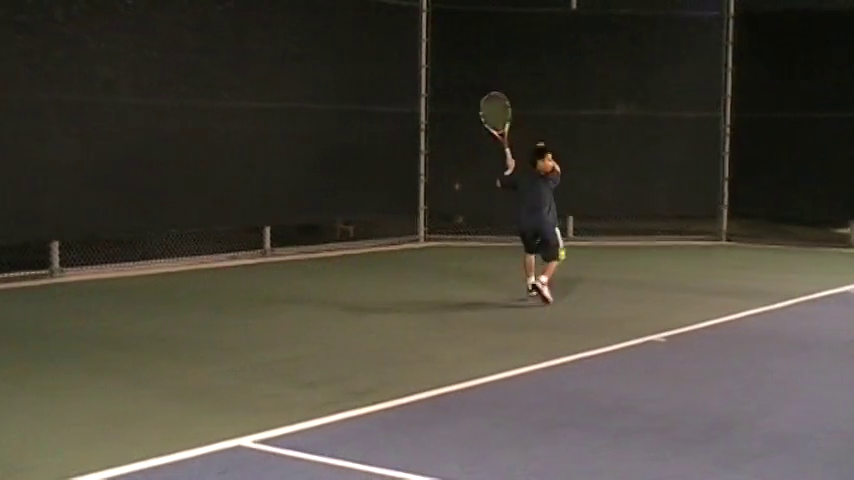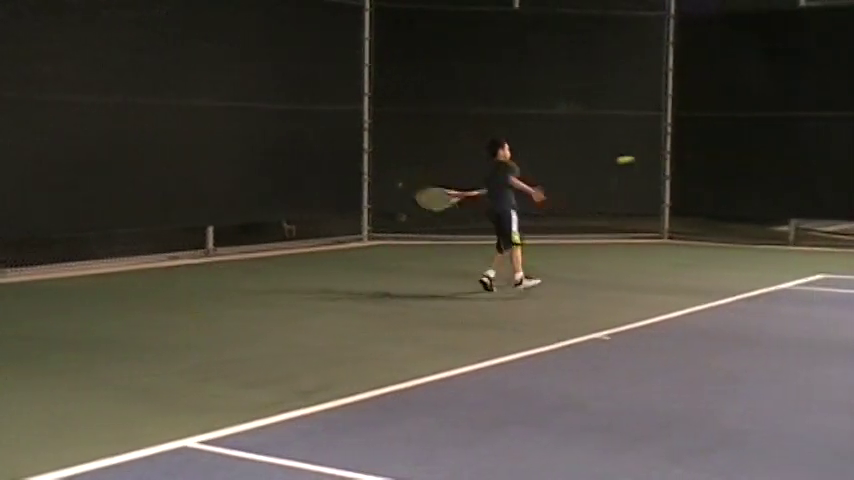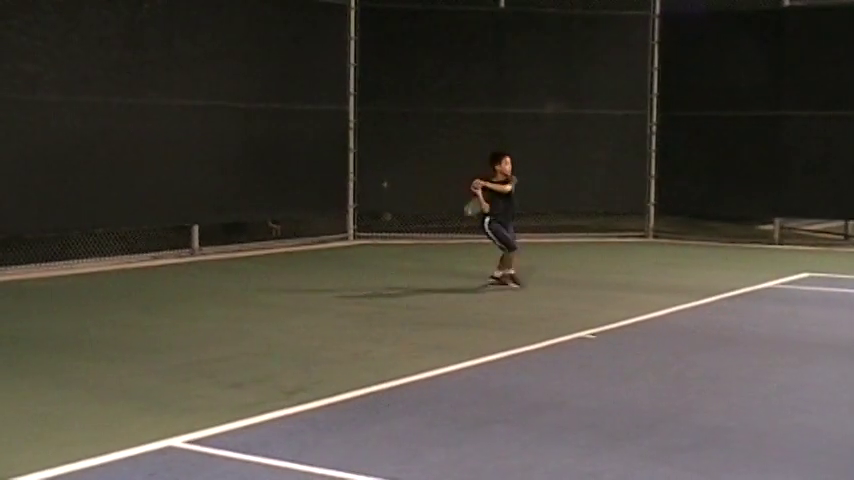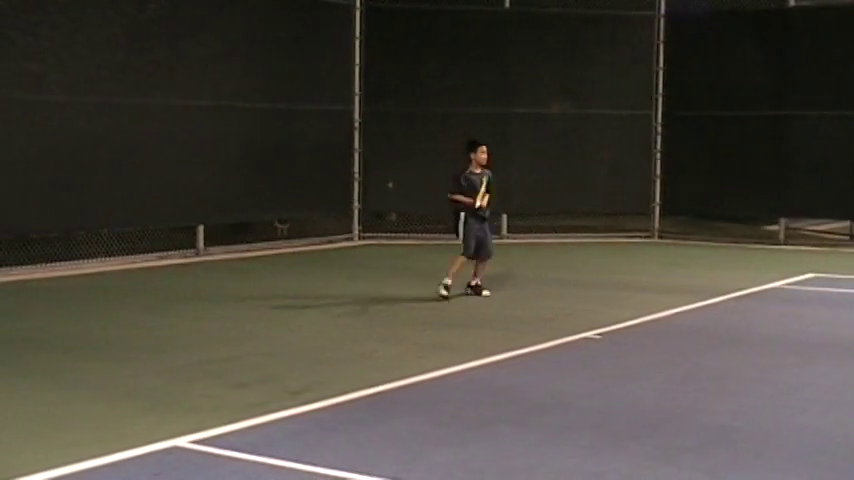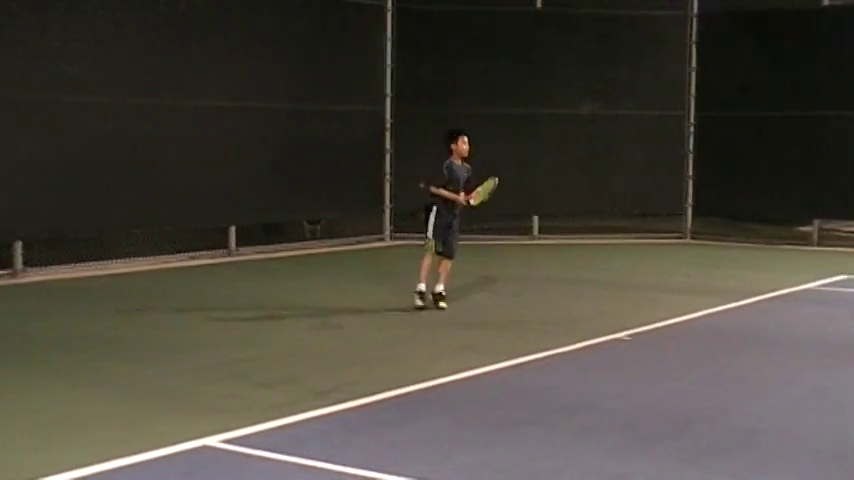
dt=0.5s
person 1, frame 1
left shoulder: (520, 176)
right shoulder: (549, 179)
left elbow: (501, 183)
right elbow: (557, 171)
left wrist: (510, 169)
right wrist: (542, 149)
left hip: (525, 224)
right hip: (546, 224)
left knee: (530, 252)
right knee: (555, 257)
left ankle: (531, 284)
right ankle: (541, 282)
person 1, frame 2
left shoulder: (493, 167)
right shoulder: (507, 166)
left elbow: (488, 190)
right elbow: (512, 181)
left wrist: (465, 194)
right wrist: (531, 191)
left hip: (496, 210)
right hip: (506, 209)
left knee: (503, 245)
right knee: (515, 243)
left ankle: (488, 276)
right ankle: (519, 278)
person 1, frame 3
left shoulder: (511, 180)
right shoulder: (485, 186)
left elbow: (506, 188)
right elbow: (485, 209)
left wrist: (485, 184)
right wrist: (479, 193)
left hip: (506, 222)
right hip: (491, 222)
left knee: (509, 249)
right knee: (512, 247)
left ankle: (498, 275)
right ankle: (509, 274)
person 1, frame 4
left shoulder: (487, 175)
right shoulder: (463, 175)
right elbow: (451, 195)
left wrist: (484, 201)
right wrist: (470, 201)
left hip: (482, 217)
right hip: (466, 216)
left knee: (486, 252)
right knee: (467, 252)
left ankle: (474, 284)
right ankle: (446, 284)
person 1, frame 5
left shoulder: (466, 169)
right shoulder: (446, 166)
right elbow: (432, 188)
left wrist: (464, 197)
right wrist: (455, 197)
left hip: (453, 214)
right hip: (438, 211)
left knee: (448, 254)
right knee: (431, 250)
left ankle: (438, 291)
right ankle: (421, 290)
